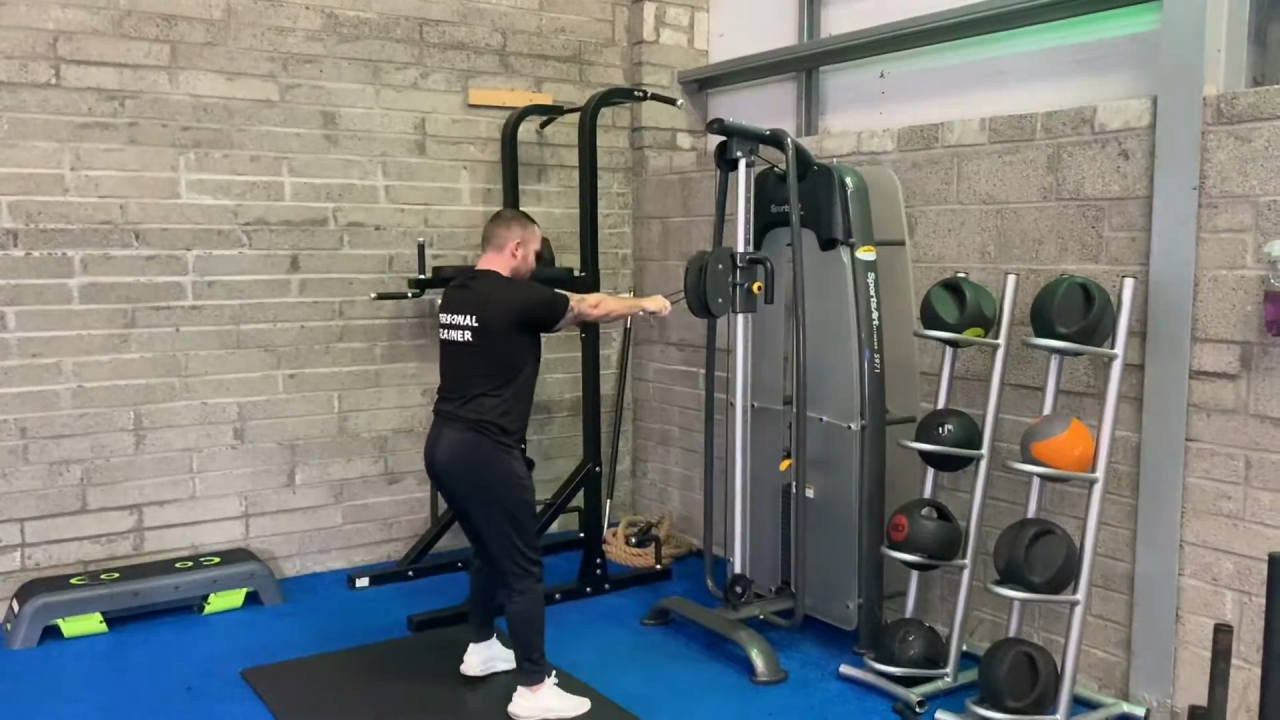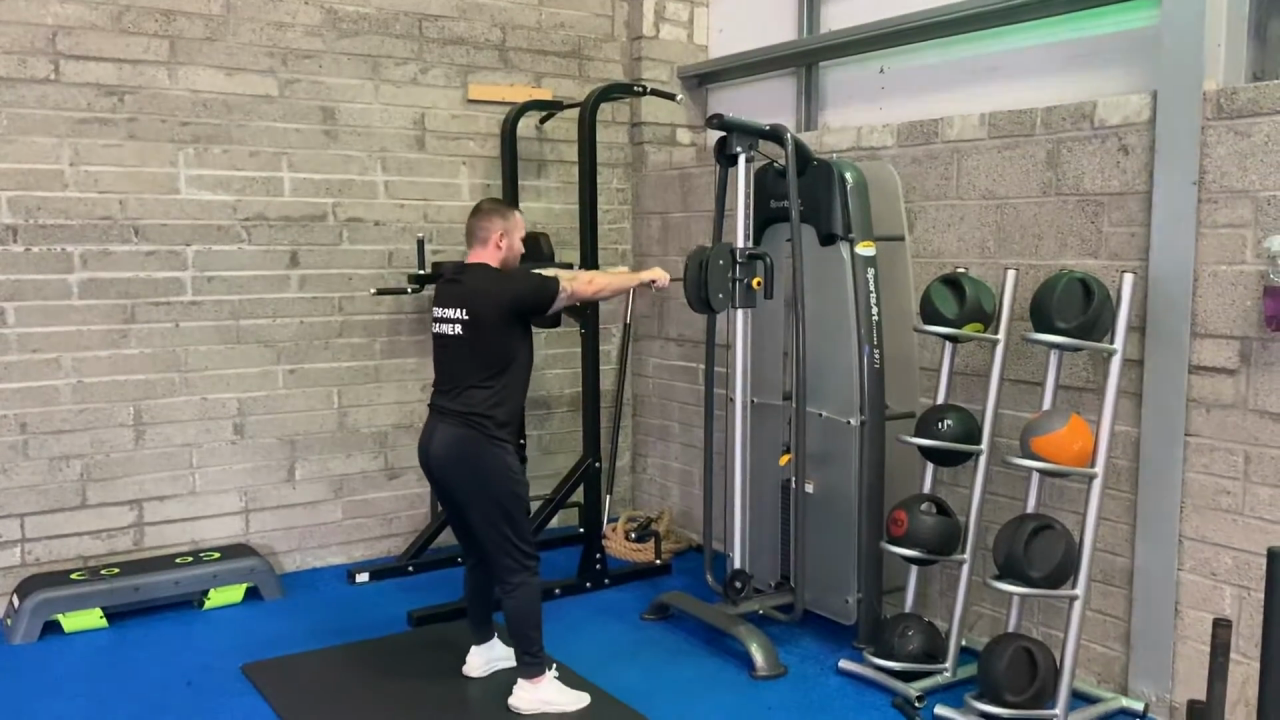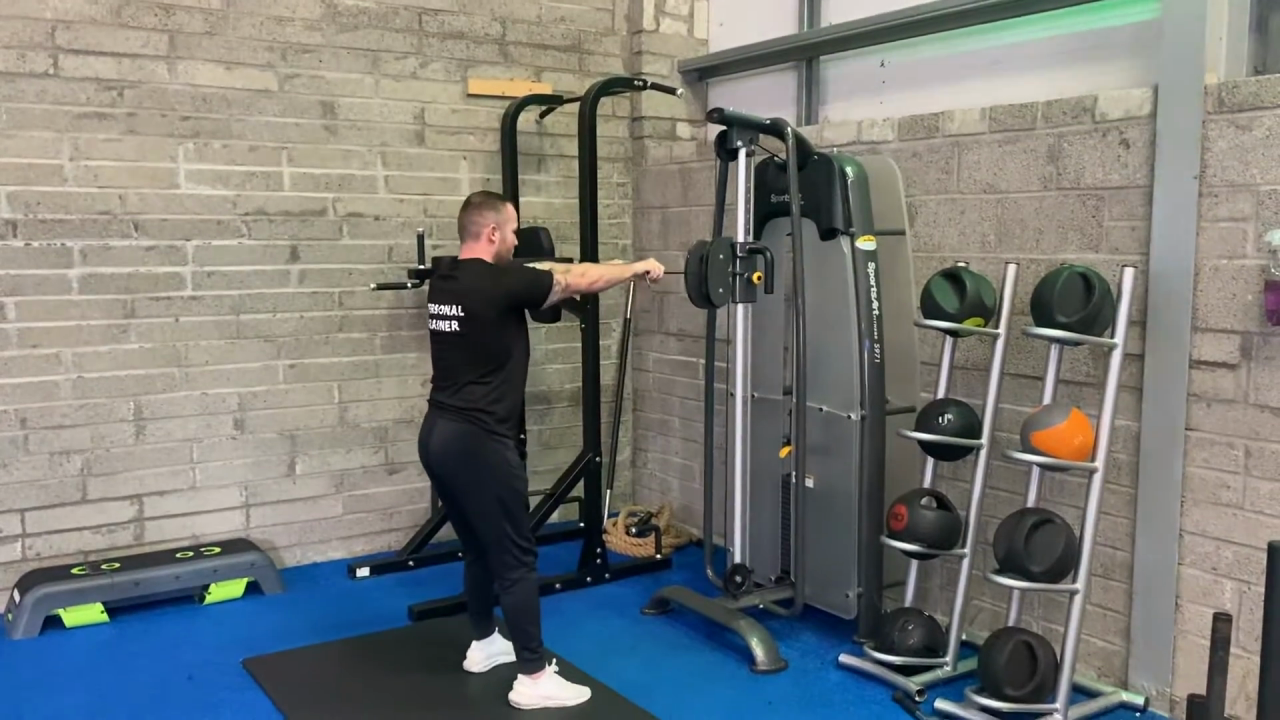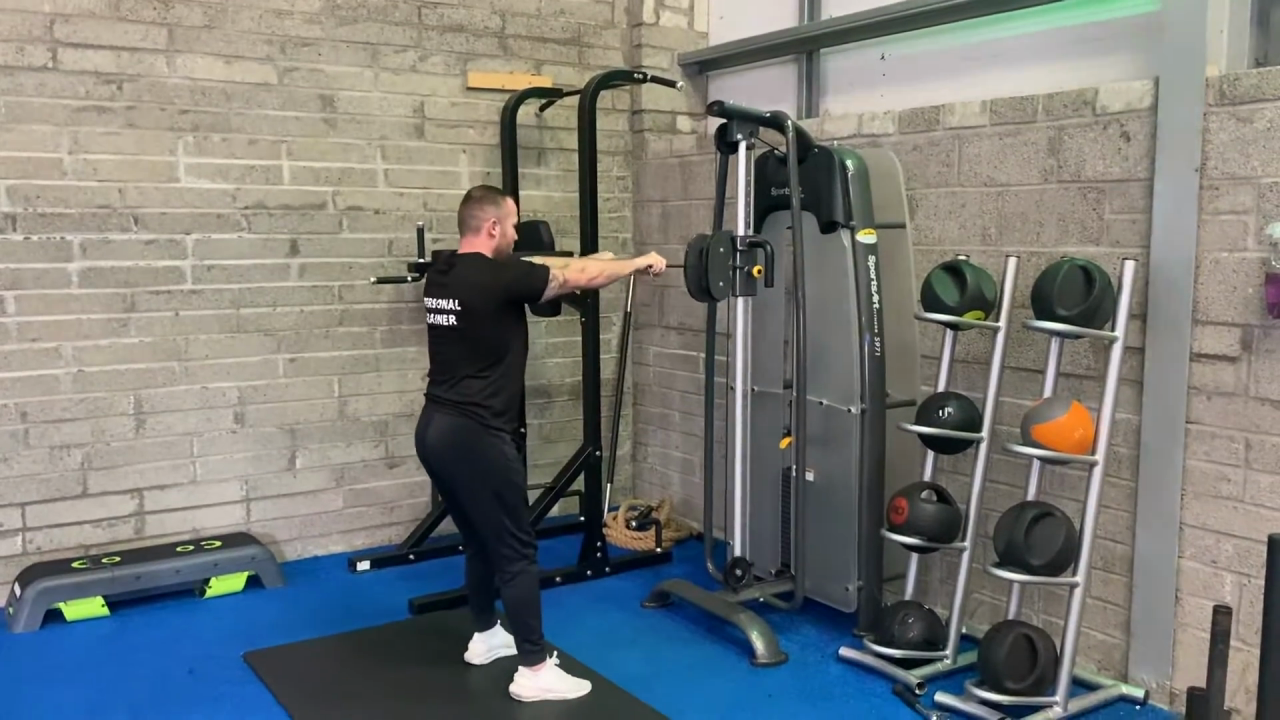
dt=0.3s
person 1, frame 1
left shoulder: (457, 294)
right shoulder: (514, 299)
right elbow: (590, 309)
right wrist: (645, 304)
left hip: (443, 444)
right hip: (484, 452)
left knee: (491, 552)
right knee: (522, 570)
left ankle: (481, 648)
person 1, frame 2
left shoulder: (450, 287)
right shoulder: (505, 289)
right elbow: (584, 289)
left wrist: (612, 275)
right wrist: (643, 277)
left hip: (439, 440)
right hip: (478, 447)
left knee: (480, 552)
right knee: (517, 563)
left ankle: (483, 649)
right ankle: (533, 683)
person 1, frame 3
left shoulder: (445, 282)
right shoulder: (498, 283)
left elbow: (548, 275)
right elbow: (578, 282)
left wrist: (596, 267)
right wrist: (637, 268)
left hip: (439, 434)
right hip: (478, 442)
left knee: (480, 548)
right knee: (515, 558)
left ankle: (484, 644)
right ankle: (533, 679)
person 1, frame 4
left shoulder: (442, 275)
right shoulder: (497, 277)
left elbow: (547, 269)
right elbow: (577, 279)
left wrist: (592, 257)
right wrist: (639, 262)
left hip: (435, 429)
right hip: (475, 436)
left knee: (480, 540)
right knee: (515, 551)
left ankle: (486, 636)
right ankle: (534, 670)
